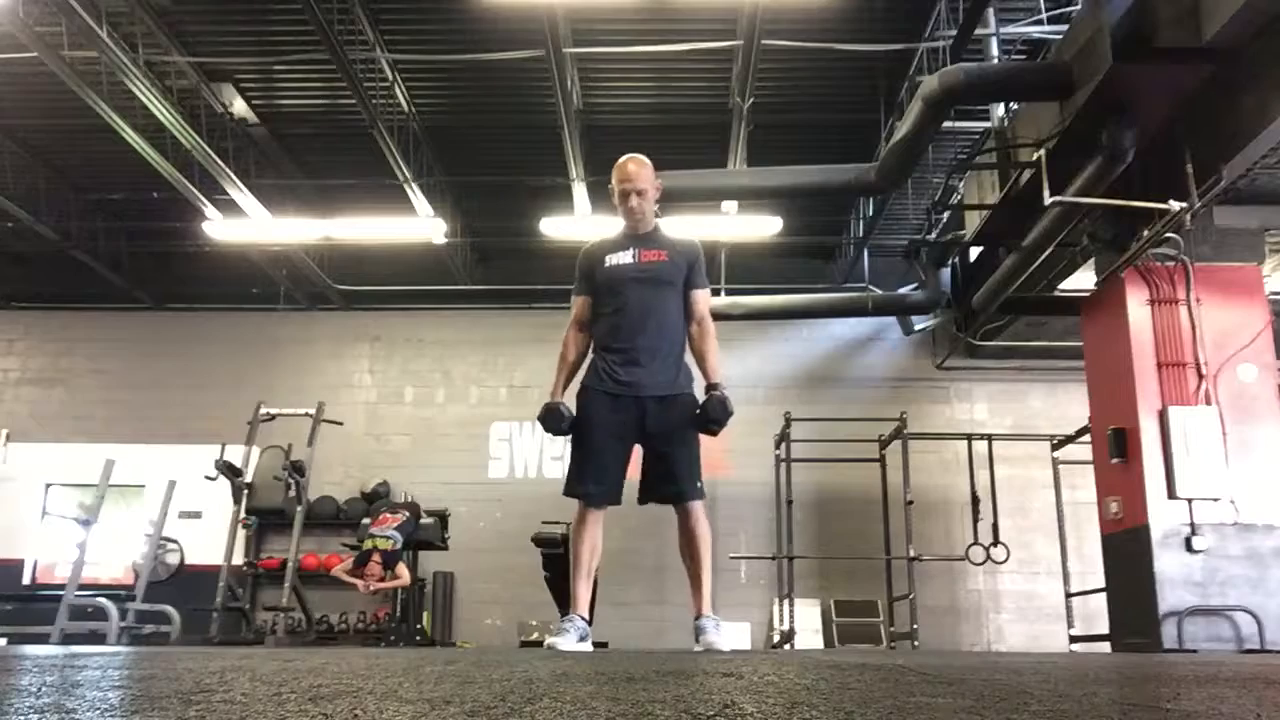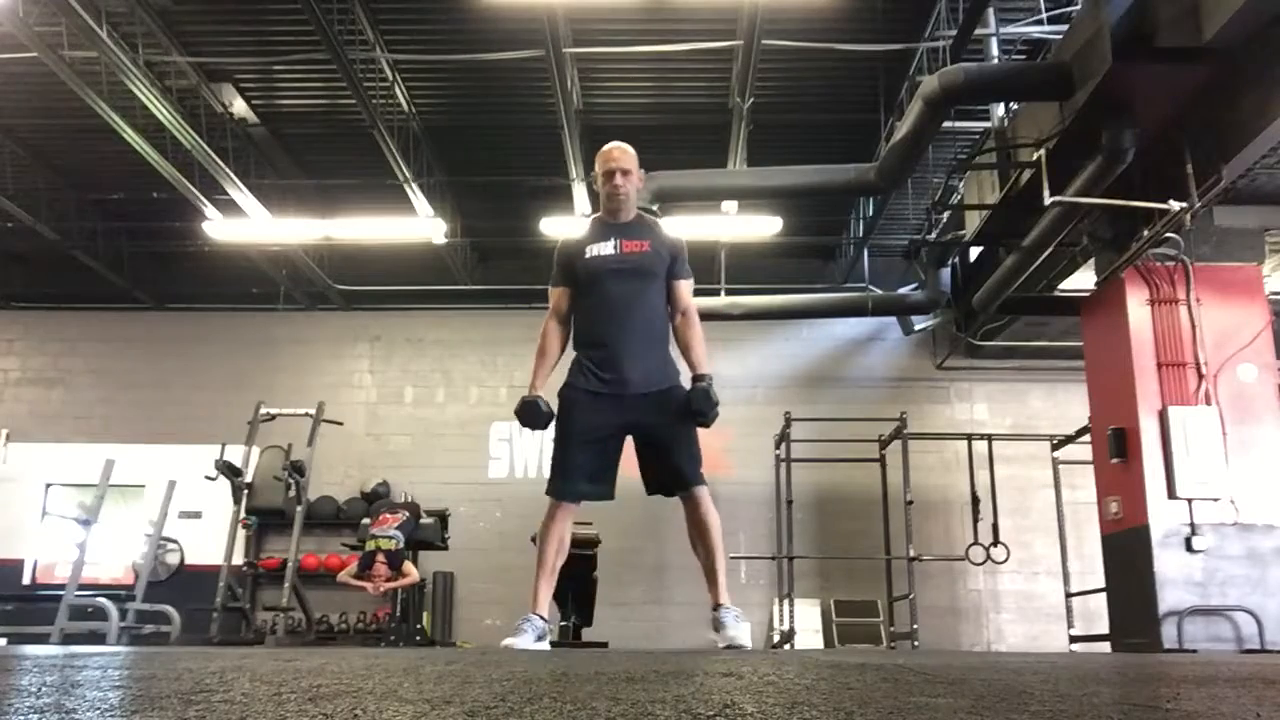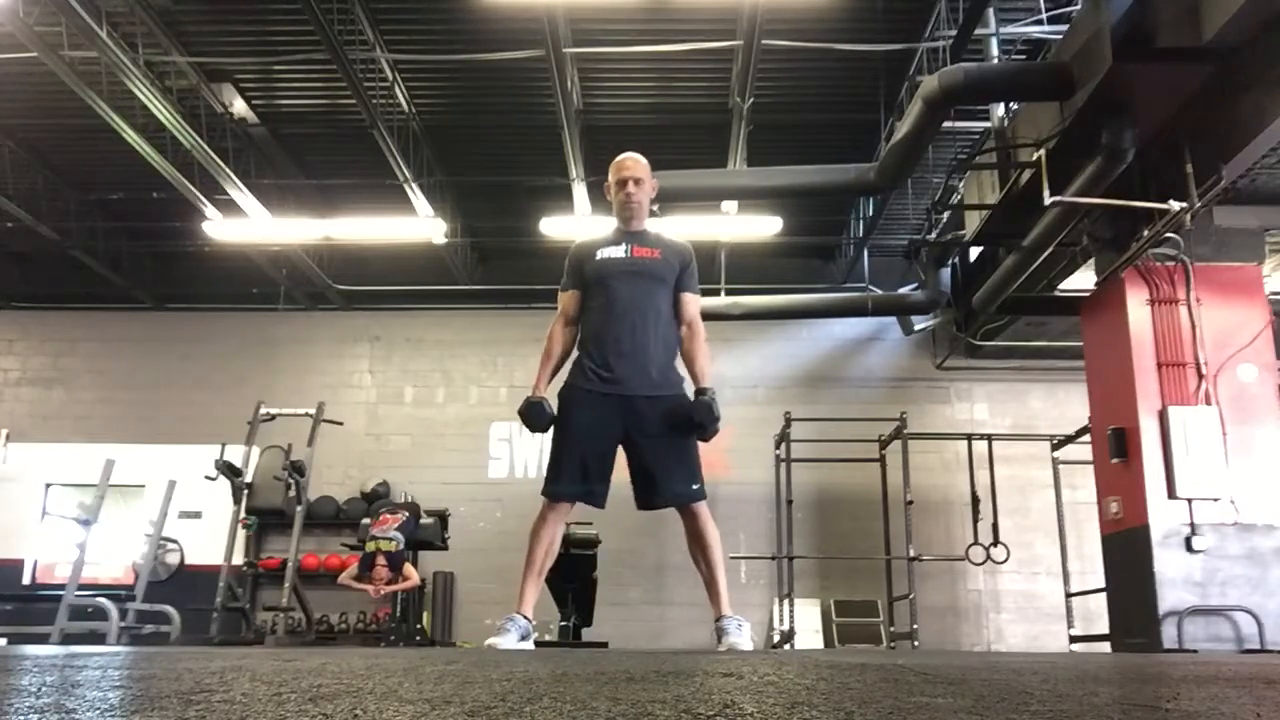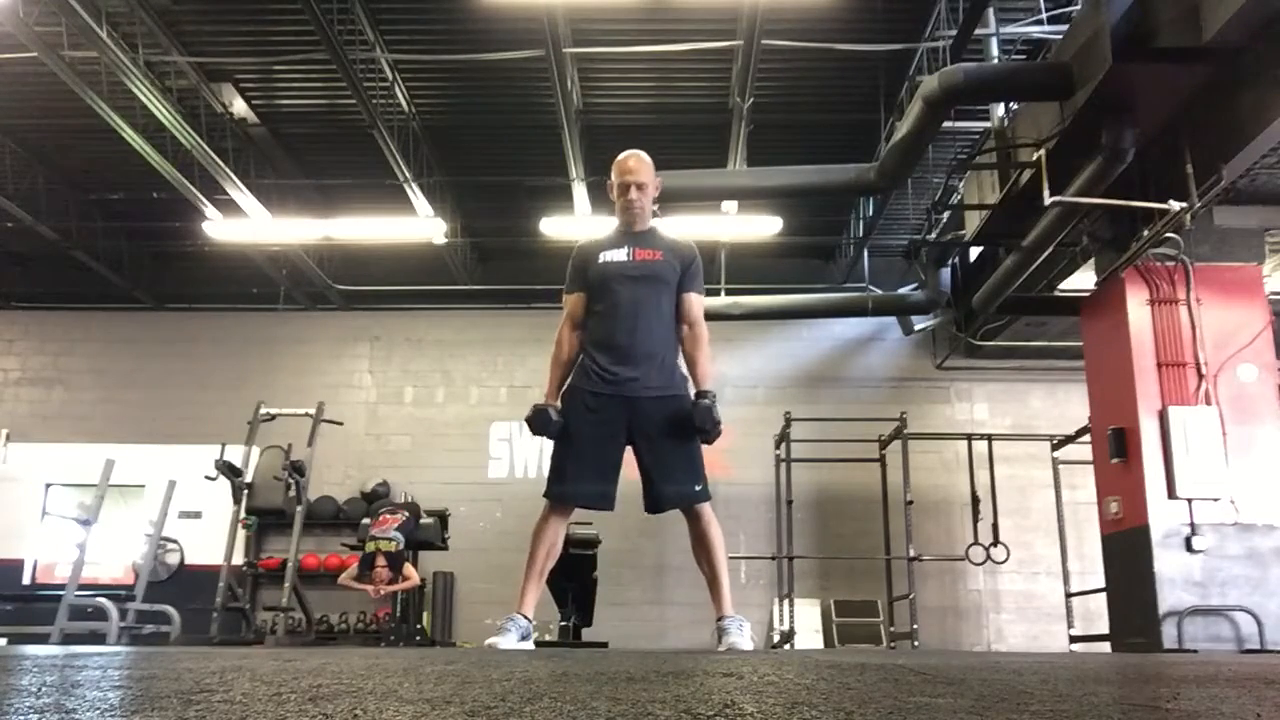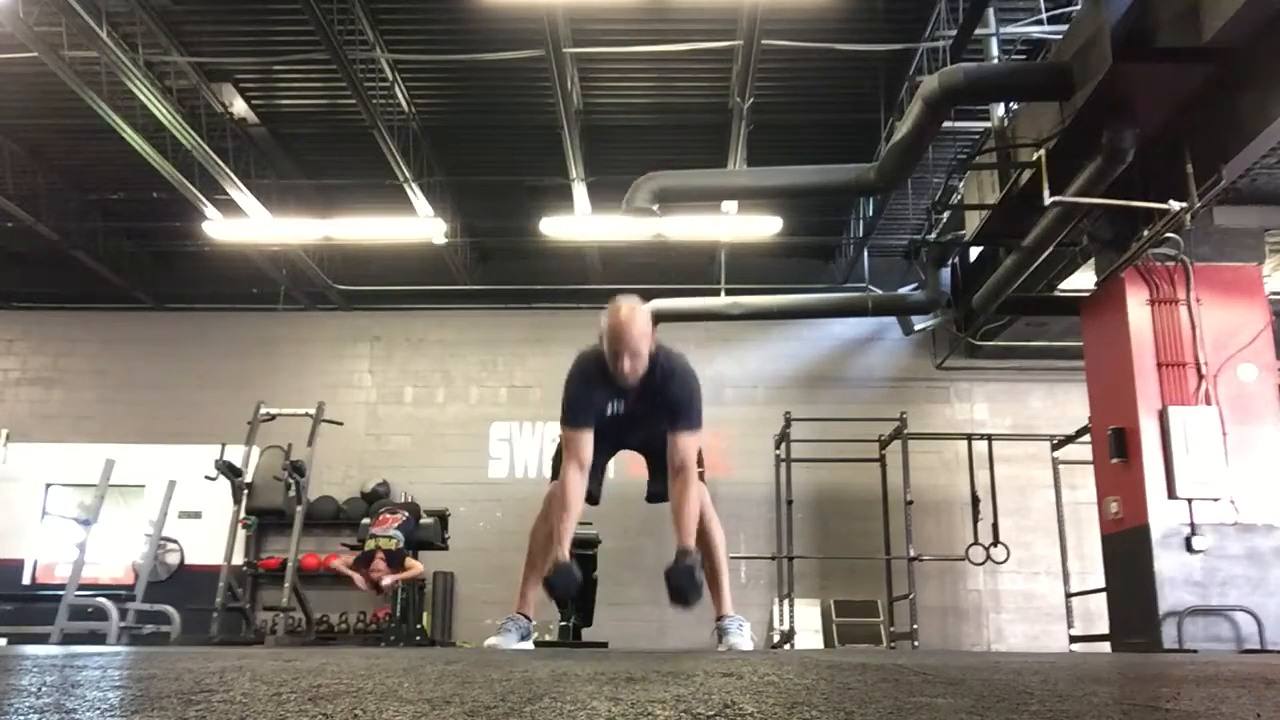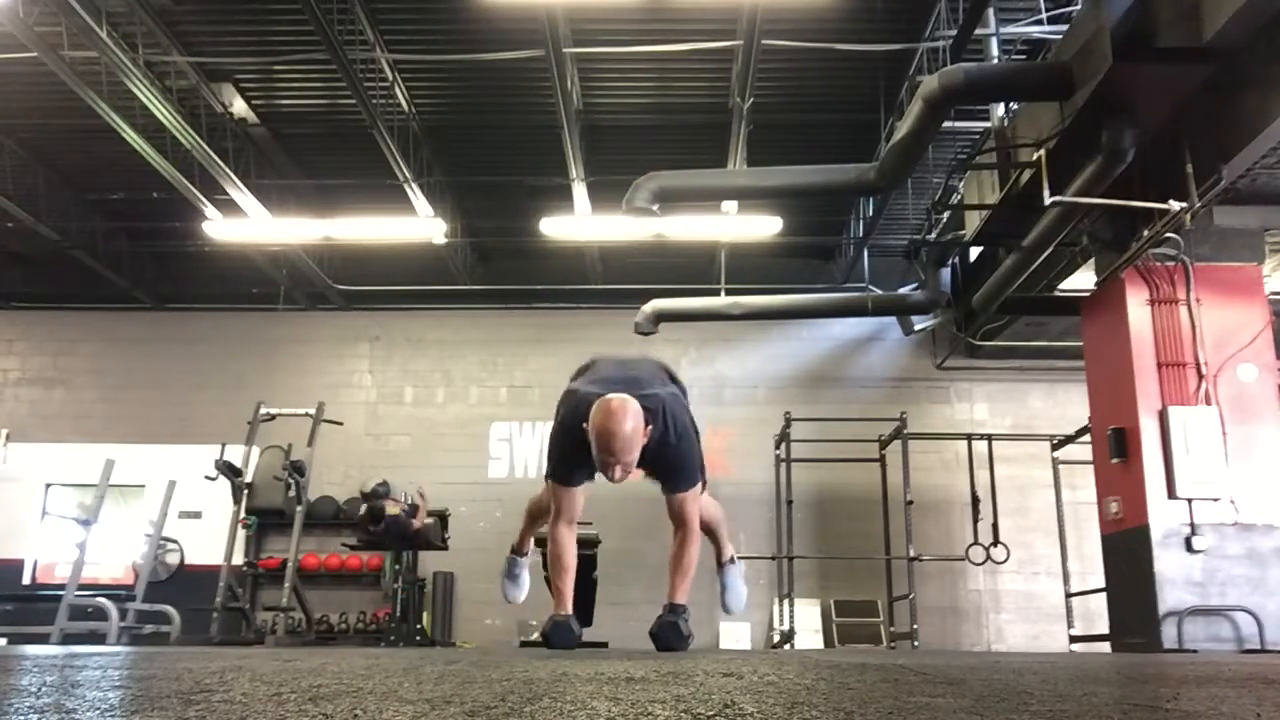
dt=0.7s
person 1, frame 1
left shoulder: (686, 252)
right shoulder: (595, 255)
left elbow: (700, 322)
right elbow: (579, 329)
left wrist: (715, 385)
right wrist: (557, 392)
left hip: (669, 394)
right hip: (605, 394)
left knee: (689, 501)
right knee: (591, 503)
left ankle: (705, 620)
right ankle: (578, 621)
person 1, frame 2
left shoulder: (667, 243)
right shoulder: (573, 249)
left elbow: (684, 313)
right elbow: (557, 320)
left wrist: (703, 377)
right wrist: (536, 386)
left hip: (658, 388)
right hip: (590, 392)
left knee: (695, 490)
right knee: (564, 499)
left ankle: (723, 610)
right ankle: (538, 619)
person 1, frame 3
left shoulder: (677, 253)
right shoulder: (585, 253)
left elbow: (690, 326)
right elbow: (565, 324)
left wrist: (704, 389)
right wrist: (539, 387)
left hip: (659, 395)
right hip: (590, 394)
left knee: (692, 502)
right knee: (558, 501)
left ankle: (726, 619)
right ankle: (520, 620)
person 1, frame 4
left shoulder: (681, 253)
right shoulder: (588, 253)
left elbow: (693, 328)
right elbow: (571, 329)
left wrist: (704, 393)
right wrist: (551, 395)
left hip: (663, 397)
right hip: (594, 397)
left knee: (696, 504)
right knee: (560, 503)
left ankle: (729, 621)
right ankle: (521, 621)
person 1, frame 5
left shoulder: (677, 375)
right shoulder: (584, 373)
left elbow: (682, 471)
right elbow: (576, 468)
left wrist: (686, 551)
right wrist: (560, 554)
left hip: (658, 423)
right hip: (599, 423)
left knee: (699, 500)
right knee: (556, 496)
left ankle: (728, 619)
right ankle: (521, 620)
person 1, frame 6
left shoulder: (674, 429)
right shoulder: (570, 426)
left elbow: (687, 524)
right elbow: (564, 523)
left wrist: (676, 608)
right wrist: (563, 614)
left knee: (695, 503)
right knee: (554, 500)
left ankle: (726, 557)
right ankle: (520, 549)
